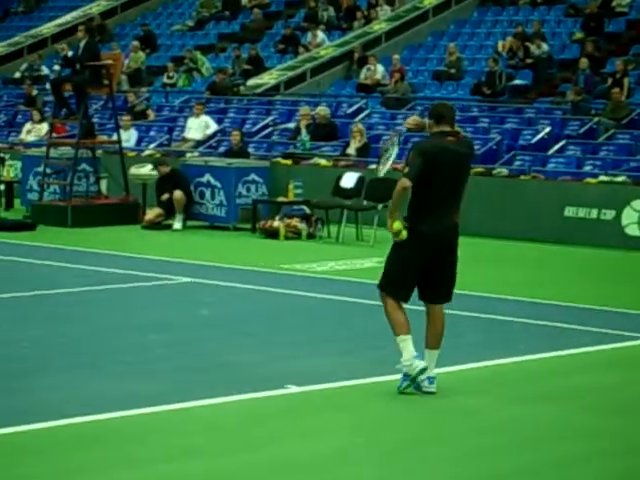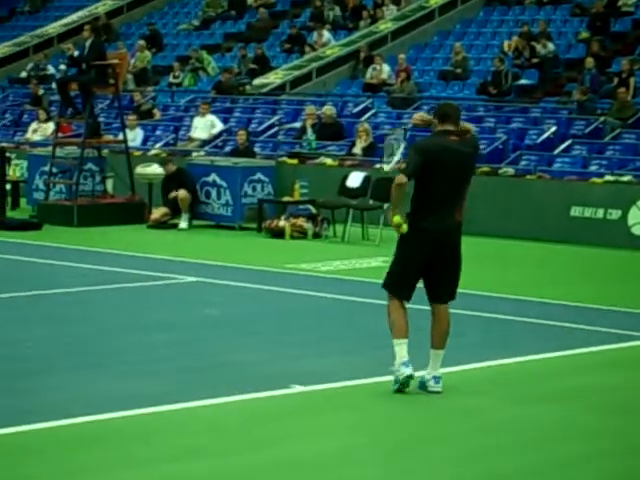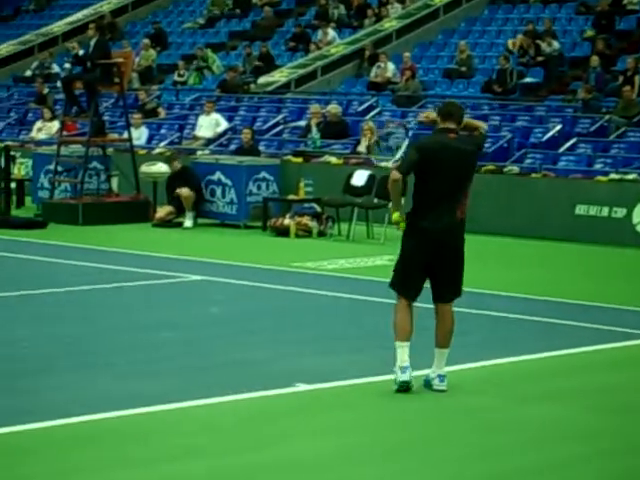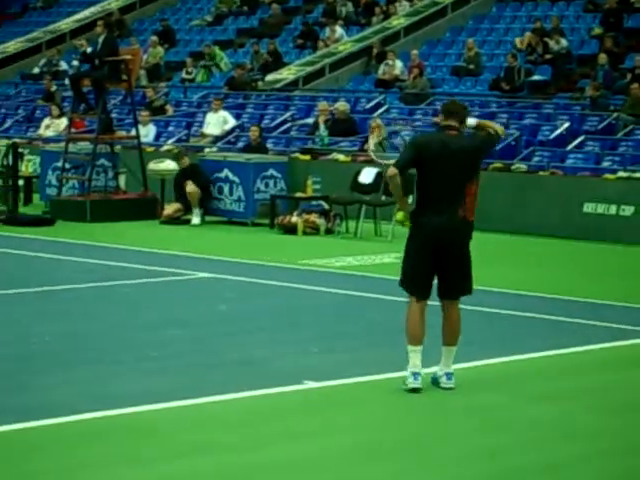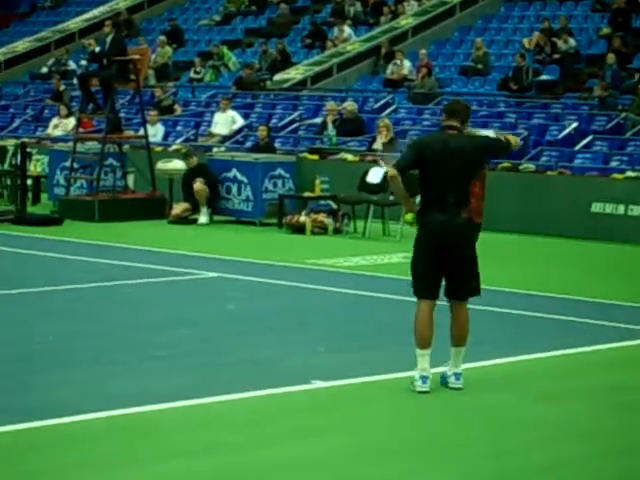
dt=0.1s
person 1, frame 1
left shoulder: (424, 147)
right shoulder: (465, 148)
left elbow: (405, 184)
right elbow: (455, 134)
left wrist: (392, 212)
right wrist: (423, 125)
left hip: (418, 232)
right hip: (448, 234)
left knee: (390, 295)
right knee: (435, 303)
left ankle: (410, 358)
right ankle: (428, 374)
person 1, frame 2
left shoulder: (424, 146)
right shoulder: (468, 148)
left elbow: (401, 180)
right elbow: (469, 129)
left wrist: (395, 209)
right wrist: (441, 121)
left hip: (419, 231)
right hip: (450, 233)
left knee: (396, 298)
right knee: (440, 303)
left ankle: (402, 362)
right ankle: (434, 374)
person 1, frame 3
left shoulder: (424, 144)
right shoulder: (471, 146)
left elbow: (396, 176)
right elbow: (481, 126)
left wrist: (396, 207)
right wrist: (456, 121)
left hip: (421, 228)
right hip: (452, 232)
left knee: (404, 298)
right knee: (444, 302)
left ankle: (403, 366)
right ankle: (439, 373)
person 1, frame 4
left shoulder: (421, 143)
right shoulder: (474, 143)
left elbow: (392, 173)
right elbow: (498, 130)
left wrist: (401, 204)
right wrist: (471, 123)
left hip: (424, 228)
right hip: (457, 229)
left knee: (417, 300)
right knee: (451, 301)
left ankle: (414, 371)
right ankle: (446, 371)
person 1, frame 5
left shoulder: (423, 143)
right shoulder: (477, 145)
left elbow: (393, 174)
right elbow: (514, 143)
left wrist: (408, 205)
right wrist: (489, 134)
left hip: (430, 228)
right hip: (462, 230)
left knee: (425, 301)
right knee: (459, 302)
left ankle: (423, 374)
right ankle: (455, 371)
